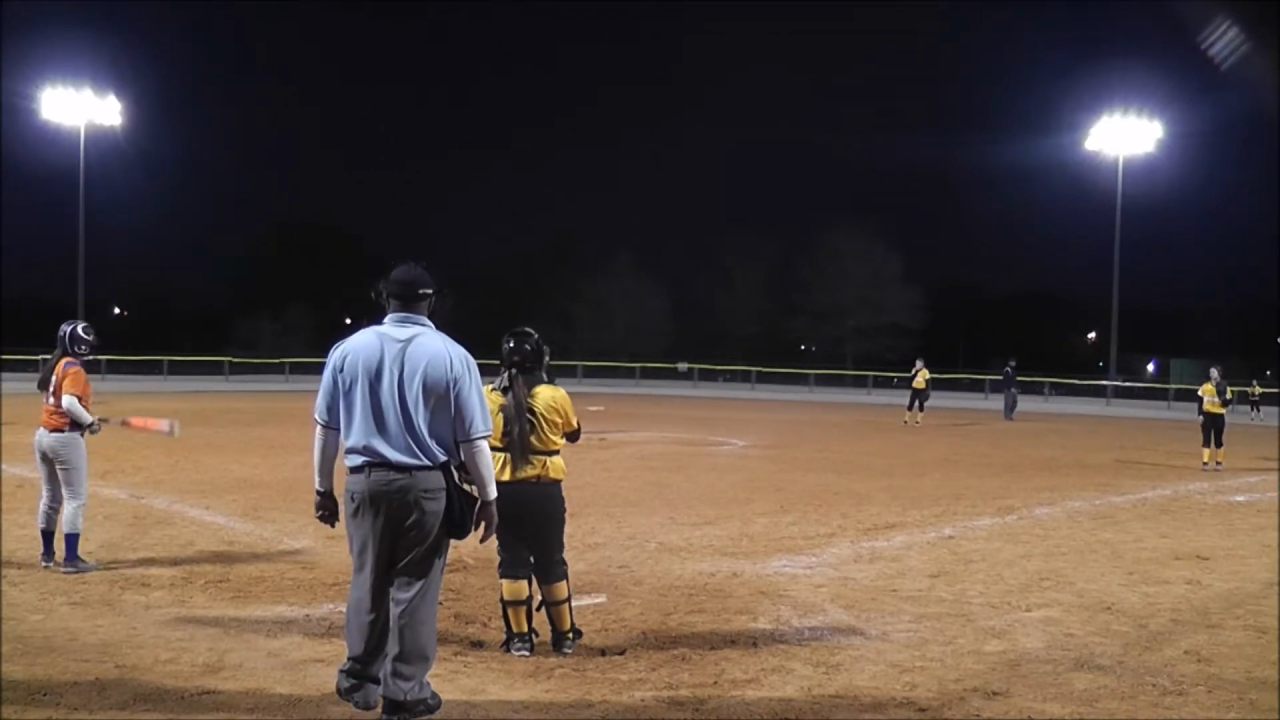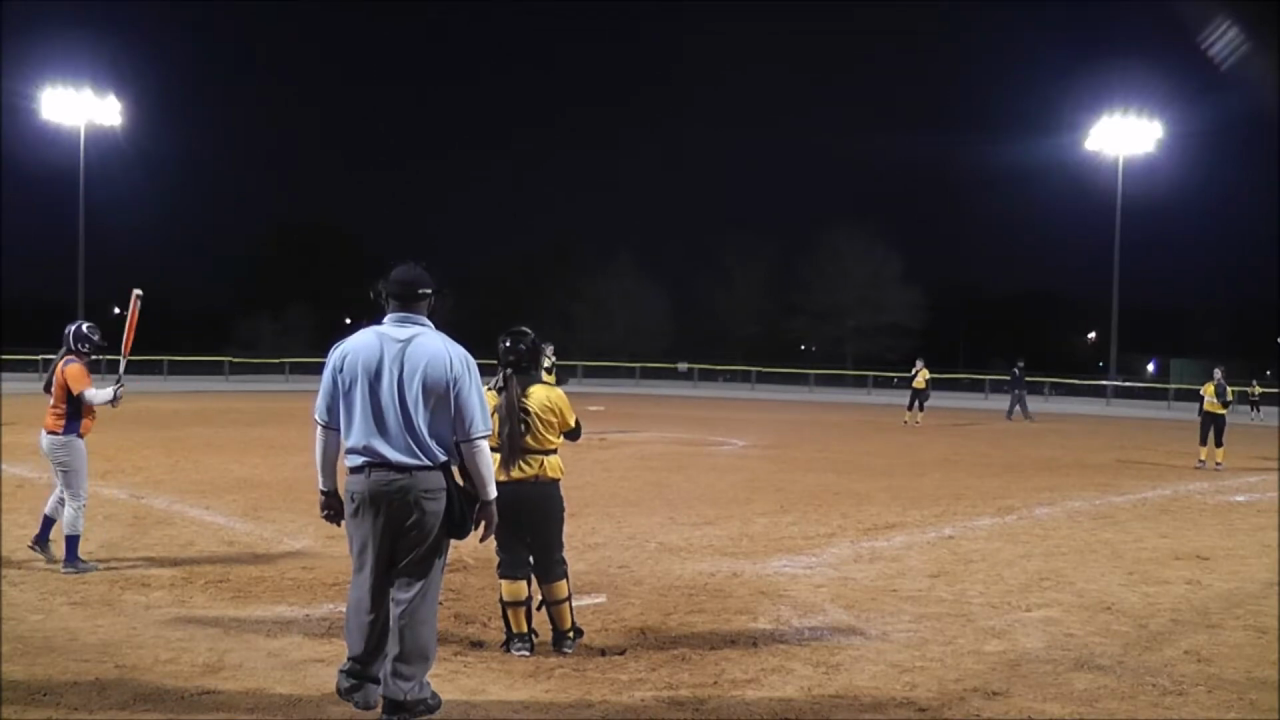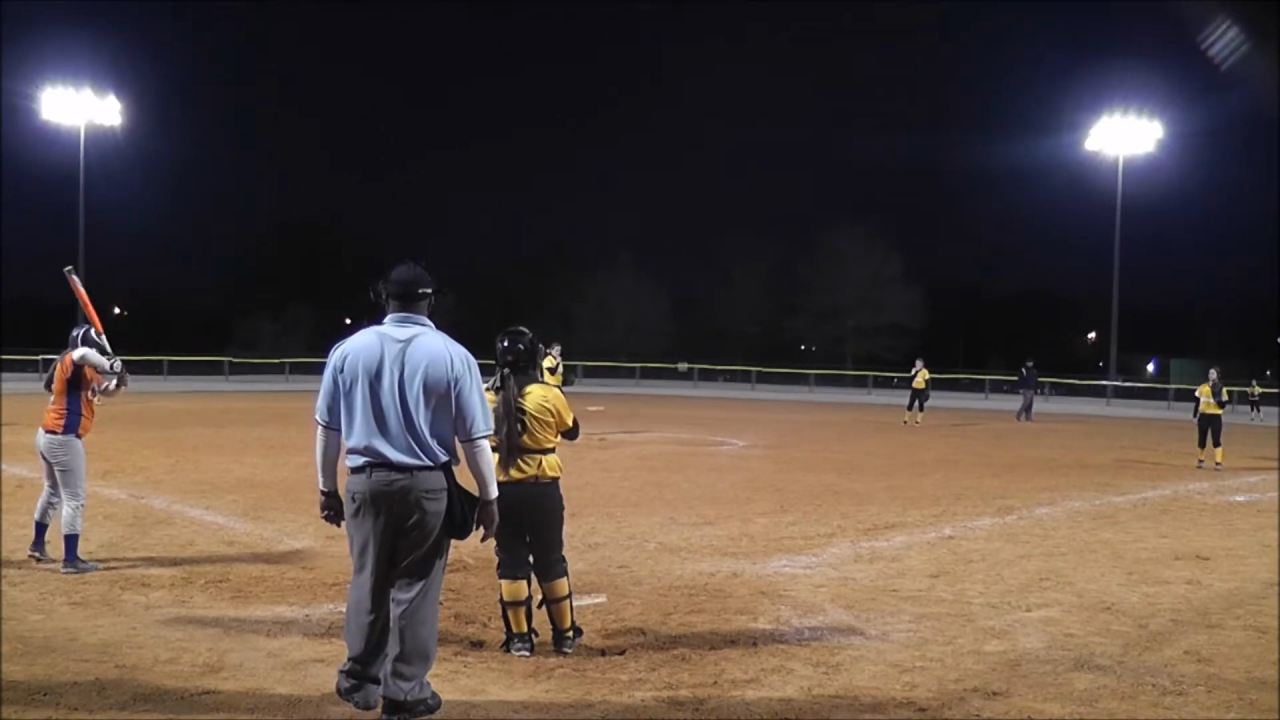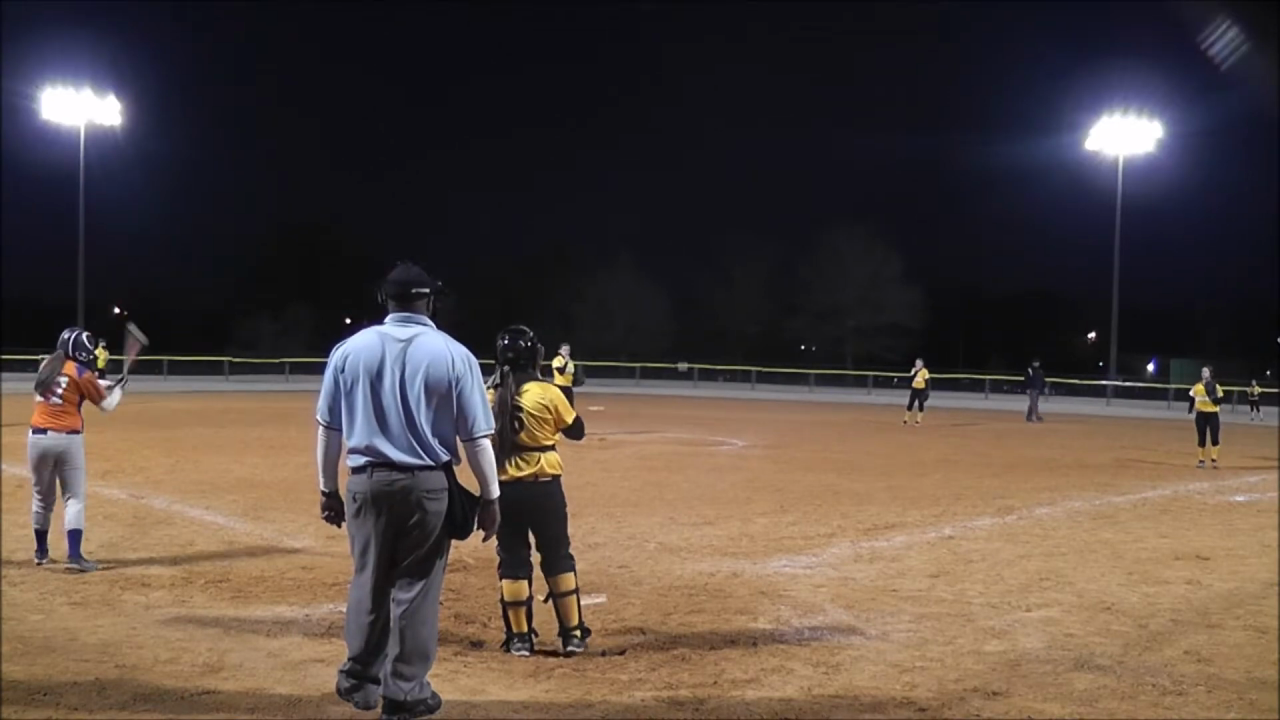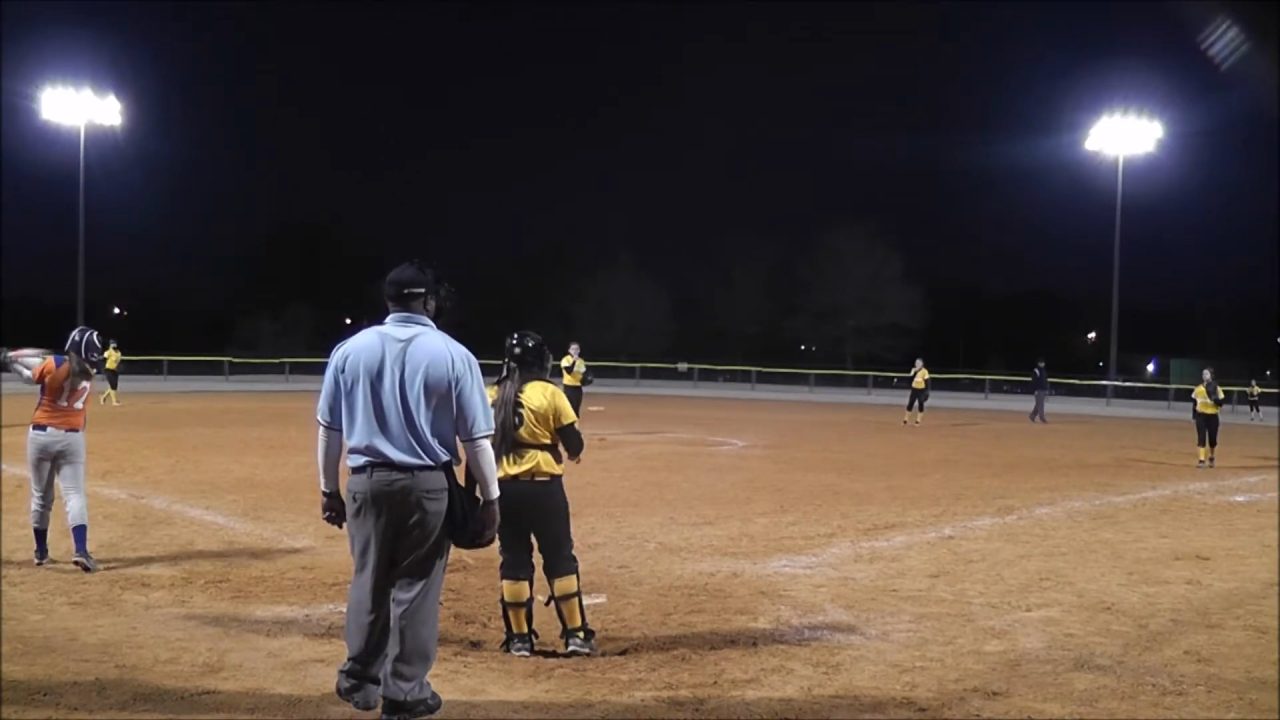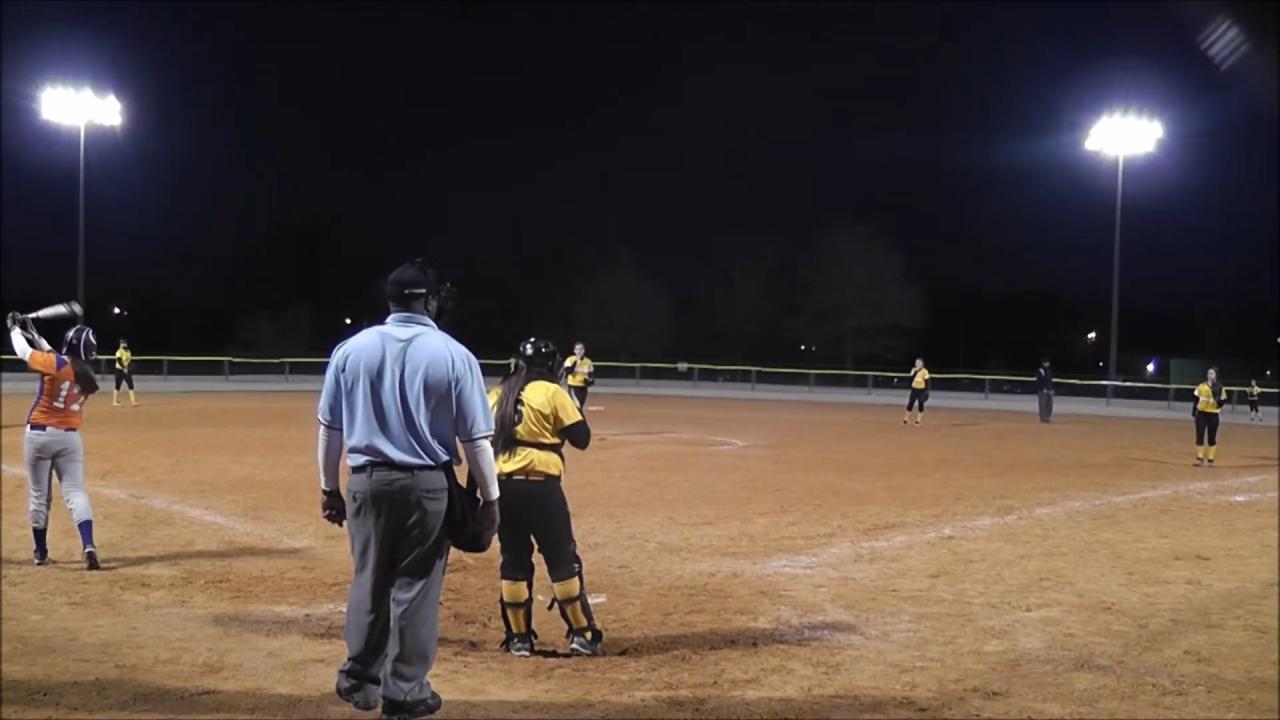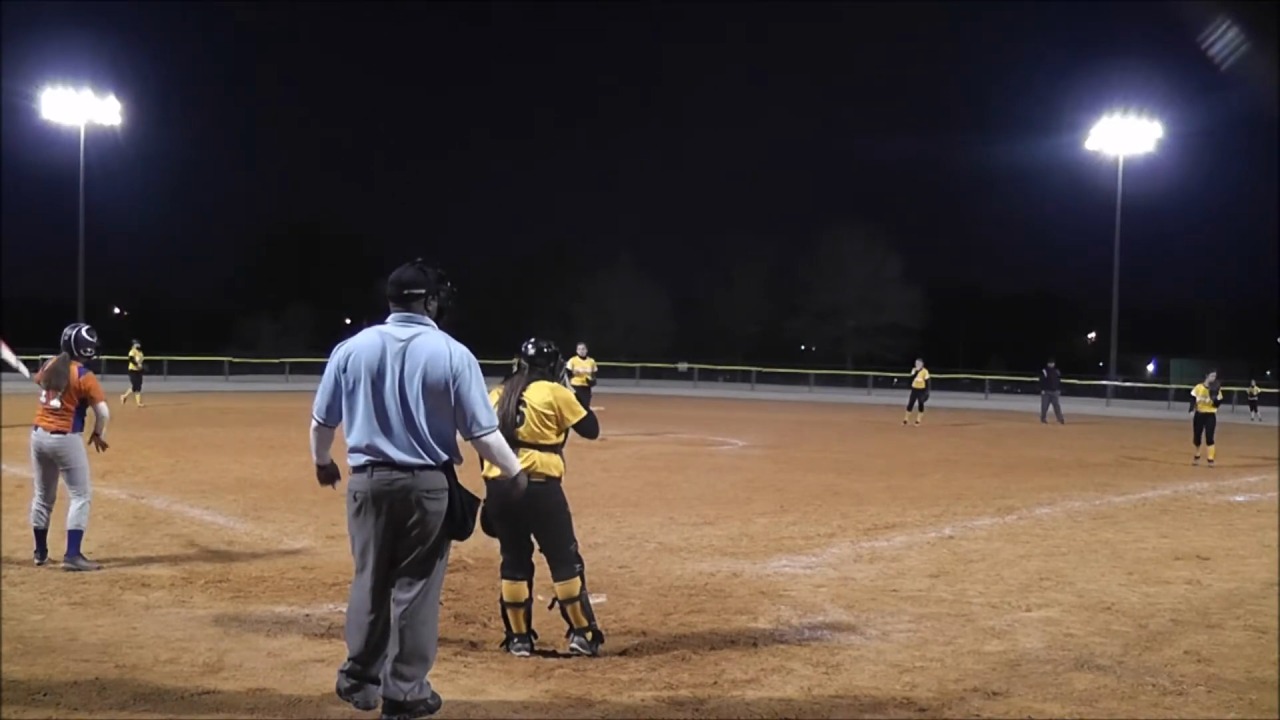
dt=0.3s
person 1, frame 1
left shoulder: (349, 349)
right shoulder: (452, 355)
left elbow: (327, 428)
right elbow: (474, 439)
left wrist: (323, 488)
right wrist: (488, 497)
left hip: (366, 482)
right hip: (426, 485)
left knee: (368, 583)
right knee: (415, 587)
left ankle: (360, 681)
person 1, frame 2
left shoulder: (348, 349)
right shoulder: (451, 355)
left elbow: (327, 428)
right elbow: (473, 438)
left wrist: (327, 488)
right wrist: (487, 497)
left hip: (365, 482)
right hip: (426, 485)
left knee: (368, 583)
right knee: (414, 587)
left ankle: (360, 681)
person 1, frame 3
left shoulder: (349, 349)
right shoulder: (452, 355)
left elbow: (328, 429)
right elbow: (475, 438)
left wrist: (327, 488)
right wrist: (489, 497)
left hip: (366, 483)
right hip: (427, 485)
left knee: (368, 583)
right knee: (415, 587)
left ankle: (360, 681)
person 1, frame 4
left shoulder: (350, 349)
right shoulder: (453, 353)
left elbow: (328, 428)
right elbow: (476, 437)
left wrist: (328, 488)
right wrist: (490, 497)
left hip: (367, 481)
right hip: (428, 484)
left knee: (369, 582)
right knee: (416, 586)
left ankle: (360, 681)
person 1, frame 5
left shoulder: (351, 349)
right shoulder: (453, 354)
left elbow: (329, 429)
right elbow: (476, 438)
left wrist: (329, 490)
right wrist: (490, 497)
left hip: (367, 482)
right hip: (428, 484)
left knee: (368, 582)
right knee: (415, 587)
left ankle: (360, 681)
person 1, frame 6
left shoulder: (352, 349)
right shoulder: (454, 355)
left elbow: (329, 428)
right elbow: (476, 439)
left wrist: (329, 487)
right wrist: (490, 497)
left hip: (367, 482)
right hip: (428, 485)
left knee: (369, 582)
right knee: (416, 587)
left ankle: (360, 682)
person 1, frame 7
left shoulder: (352, 348)
right shoulder: (452, 354)
left elbow: (322, 421)
right elbow: (482, 433)
left wrist: (323, 461)
right wrist: (512, 471)
left hip: (368, 480)
right hip: (427, 484)
left knee: (369, 582)
right knee: (416, 586)
left ankle: (360, 682)
person 2, frame 1
left shoulder: (488, 395)
right shoulder: (555, 396)
right elbow: (574, 435)
left hip: (503, 489)
right hip: (545, 490)
left knee: (512, 562)
right knee: (551, 562)
left ankle: (520, 638)
right ankle: (564, 635)
person 2, frame 2
left shoulder: (488, 397)
right shoulder: (552, 395)
right elbow: (574, 432)
left hip: (502, 489)
right hip: (543, 489)
left knee: (511, 562)
right knee: (550, 562)
left ankle: (519, 638)
right ankle: (565, 634)
person 2, frame 3
left shoulder: (486, 396)
right shoulder: (549, 395)
right elbow: (572, 432)
left hip: (502, 489)
right hip: (542, 489)
left knee: (511, 562)
right knee: (551, 561)
left ankle: (520, 638)
right ankle: (565, 634)
person 2, frame 4
left shoulder: (487, 397)
right shoulder: (546, 393)
right elbow: (577, 431)
left hip: (503, 489)
right hip: (543, 487)
left knee: (512, 561)
right knee: (558, 558)
left ankle: (519, 638)
right ankle: (573, 634)
person 2, frame 5
left shoulder: (491, 397)
right shoulder: (548, 393)
right elbow: (573, 443)
right wrist: (571, 453)
left hip: (503, 488)
right hip: (543, 487)
left knee: (514, 562)
right knee: (560, 560)
left ankle: (520, 639)
right ankle: (576, 634)
person 2, frame 6
left shoulder: (496, 396)
right shoulder: (551, 392)
right elbow: (581, 438)
right wrist: (572, 408)
left hip: (500, 487)
right hip: (539, 486)
left knee: (514, 561)
right knee: (562, 559)
left ankle: (519, 638)
right ankle: (582, 633)
person 2, frame 7
left shoulder: (496, 396)
right shoulder: (554, 392)
right elbow: (590, 429)
left wrist: (493, 493)
right wrist: (572, 395)
right hip: (540, 487)
left knee: (514, 562)
right knee: (564, 558)
left ankle: (519, 638)
right ankle: (582, 634)
person 3, frame 1
left shoulder: (54, 365)
right shoulder: (74, 369)
right elbow: (69, 403)
left wrist: (82, 419)
right wrist: (90, 421)
left hip: (44, 435)
right hip: (66, 438)
left knee: (50, 497)
right knee: (75, 499)
left ankle: (48, 554)
right ankle: (71, 559)
person 3, frame 2
left shoulder: (69, 365)
right shoulder: (72, 366)
left elbow: (83, 398)
right elbow: (90, 396)
left wrist: (110, 395)
right wrist: (112, 392)
left hip: (54, 436)
right hip: (66, 439)
left knee: (65, 490)
right knee: (76, 499)
left ankle: (41, 539)
right ankle: (71, 560)
person 3, frame 3
left shoulder: (85, 370)
right shoulder: (70, 361)
left elbow: (105, 390)
right elbow: (84, 353)
left wrist: (119, 380)
right wrist: (111, 365)
left hip: (48, 436)
right hip: (63, 439)
left knee: (53, 490)
right knee: (74, 499)
left ankle: (38, 545)
right ankle: (71, 560)
person 3, frame 4
left shoulder: (48, 364)
right shoulder: (83, 373)
right elbow: (107, 404)
left wrist: (107, 385)
right wrist: (117, 389)
left hip: (38, 438)
right hip: (68, 439)
left knee: (41, 497)
right knee: (75, 497)
left ankle: (41, 552)
right ankle: (74, 556)
person 3, frame 5
left shoulder: (53, 363)
right shoulder: (87, 373)
left elbow: (35, 375)
left hip: (42, 436)
right hip: (71, 439)
left knee: (41, 496)
right knee: (75, 494)
left ankle: (41, 552)
right ankle: (81, 550)
person 3, frame 6
left shoulder: (56, 364)
right shoulder: (87, 374)
left elbow: (23, 351)
left wrist: (15, 328)
right wrist: (35, 335)
left hip: (38, 435)
right hip: (69, 438)
left knee: (39, 495)
right knee: (76, 492)
left ankle: (40, 552)
right ankle: (88, 544)
person 3, frame 7
left shoulder: (50, 365)
right shoulder: (84, 376)
right elbow: (102, 411)
right wrist: (98, 434)
left hip: (39, 436)
right hip: (66, 440)
left knee: (42, 496)
right knee: (80, 497)
left ankle: (40, 552)
right ankle: (72, 554)
